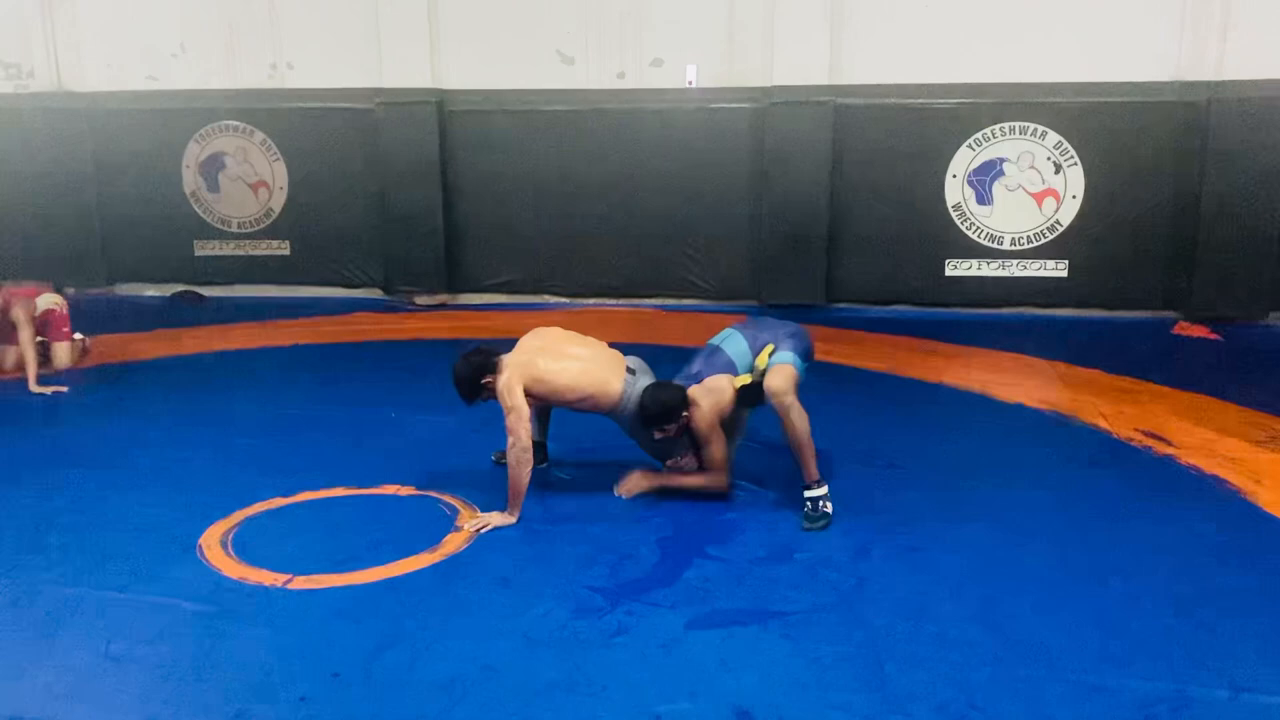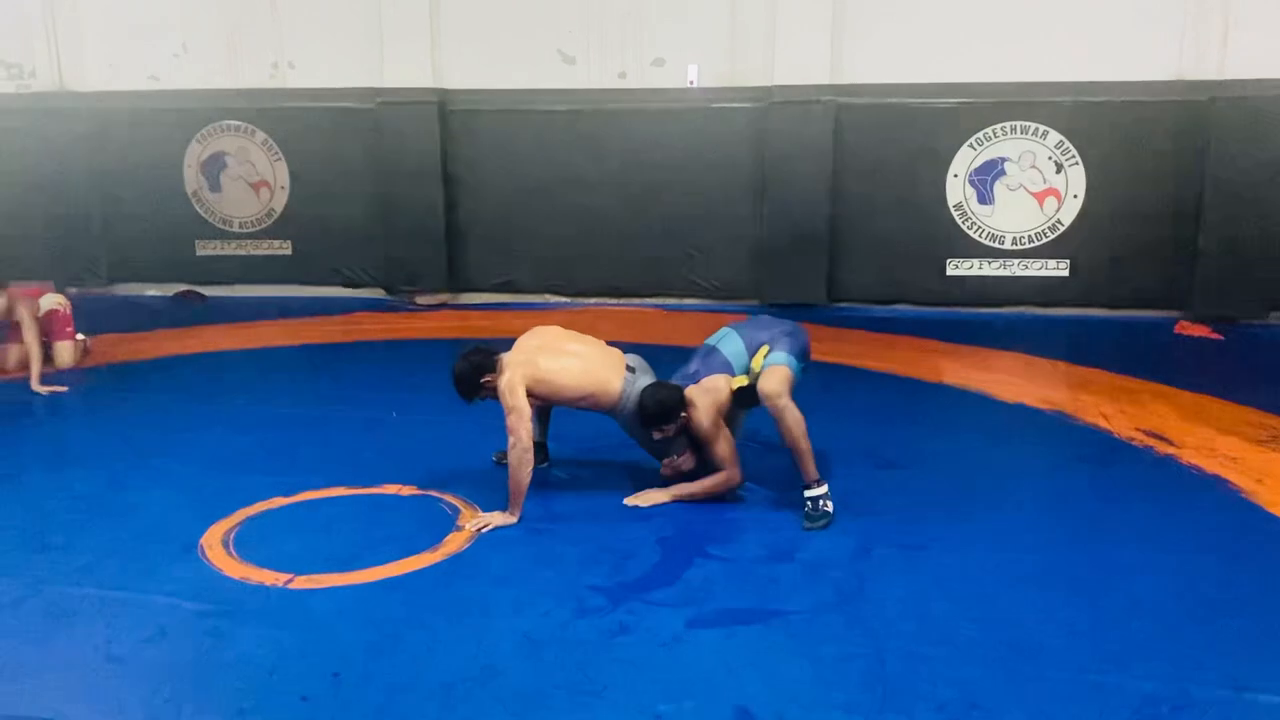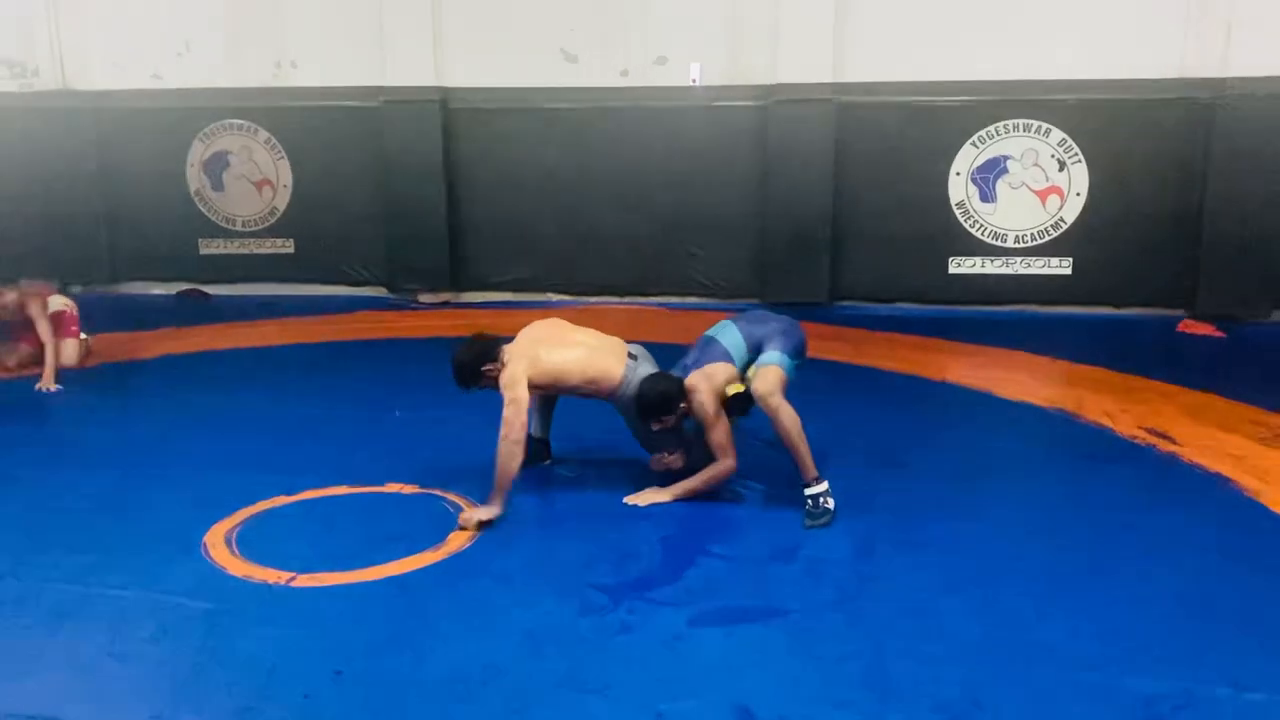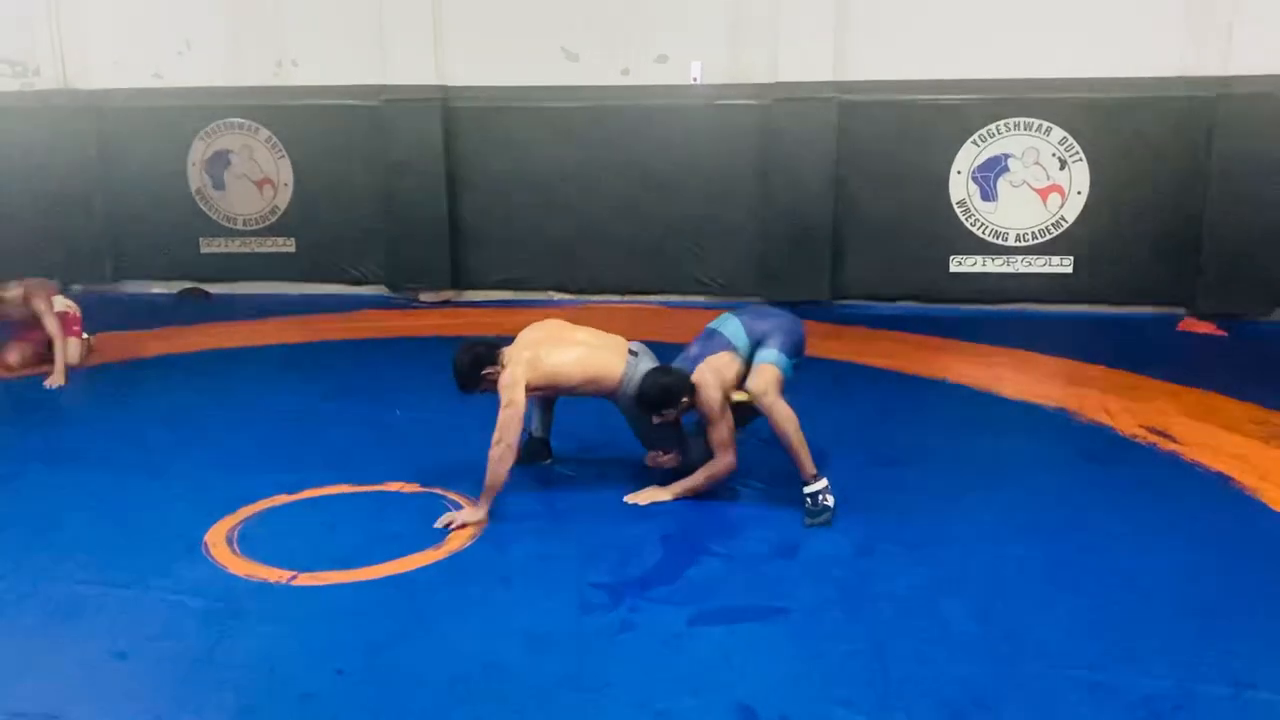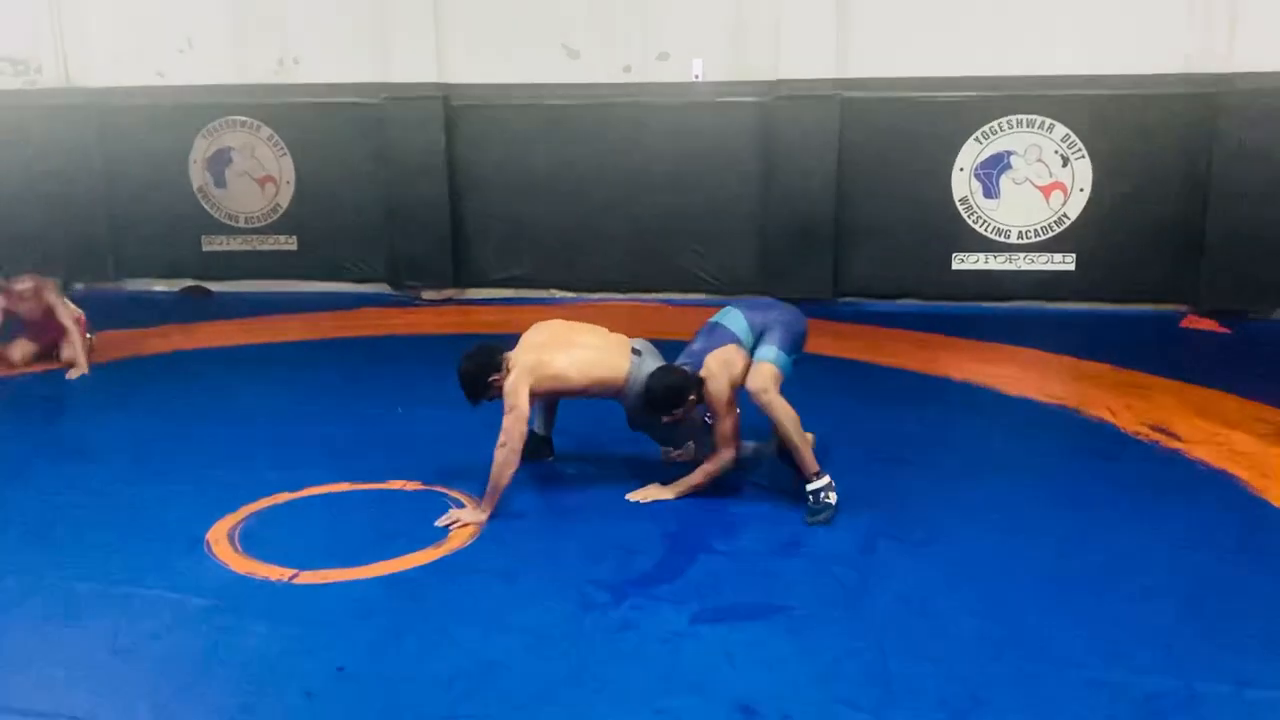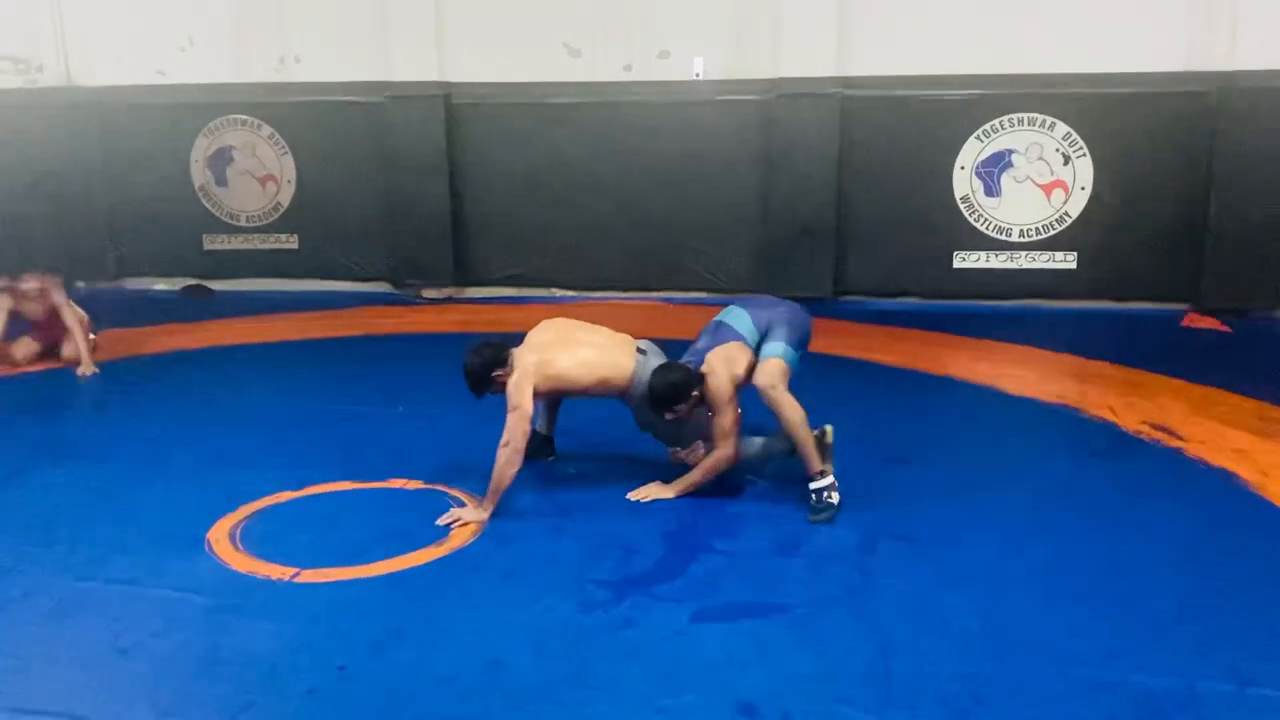
dt=0.1s
person 1, frame 1
left shoulder: (508, 381)
right shoulder: (535, 337)
left elbow: (519, 446)
left wrist: (511, 513)
left hip: (631, 398)
right hip: (631, 366)
right ankle: (538, 451)
person 1, frame 2
left shoulder: (509, 381)
right shoulder: (533, 337)
left elbow: (519, 446)
left wrist: (511, 513)
left hip: (632, 398)
right hip: (631, 365)
left knee: (683, 462)
right ankle: (539, 451)
person 1, frame 3
left shoulder: (515, 371)
right shoulder: (533, 331)
left elbow: (512, 439)
left wrist: (494, 505)
left hip: (634, 385)
right hip: (633, 355)
left knee: (674, 456)
right ankle: (538, 448)
person 1, frame 4
left shoulder: (511, 375)
right shoulder: (533, 332)
left elbow: (504, 444)
left wrist: (480, 509)
left hip: (635, 382)
right hip: (633, 353)
right ankle: (539, 447)
person 1, frame 5
left shoulder: (517, 378)
right shoulder: (536, 333)
left elbow: (509, 448)
left wrist: (483, 510)
left hip: (644, 379)
right hip: (639, 351)
left knee: (691, 451)
person 1, frame 6
left shoulder: (521, 377)
right shoulder: (545, 331)
left elbow: (511, 447)
left wrist: (484, 510)
left hip: (644, 383)
right hip: (642, 351)
left knee: (705, 451)
person 2, frame 1
left shoulder: (702, 411)
right shoulder: (673, 394)
left elbow: (719, 479)
left wrist: (655, 481)
left hip: (787, 337)
left knee: (778, 390)
left ankle: (816, 489)
person 2, frame 2
left shoulder: (703, 413)
right shoulder: (672, 399)
left elbow: (732, 475)
left wrist: (670, 493)
left hip: (784, 337)
left knee: (771, 391)
left ankle: (817, 489)
person 2, frame 3
left shoulder: (701, 396)
right shoulder: (671, 388)
left elbow: (727, 463)
left wrist: (670, 493)
left hip: (779, 332)
right hip: (746, 326)
left knee: (765, 392)
left ankle: (816, 486)
person 2, frame 4
left shoulder: (706, 389)
right shoulder: (671, 384)
left elbow: (726, 460)
left wrist: (671, 491)
left hip: (780, 327)
right hip: (746, 321)
left knee: (760, 390)
left ankle: (816, 484)
person 2, frame 5
left shoulder: (713, 384)
right shoulder: (677, 378)
left elbow: (728, 453)
left wrist: (673, 490)
left hip: (780, 319)
right hip: (745, 314)
left knee: (760, 388)
left ankle: (818, 481)
person 2, frame 6
left shoulder: (715, 382)
right shoulder: (680, 376)
left elbow: (726, 450)
left wrist: (673, 489)
left hip: (785, 316)
right hip: (750, 312)
left knee: (768, 384)
left ankle: (822, 480)
